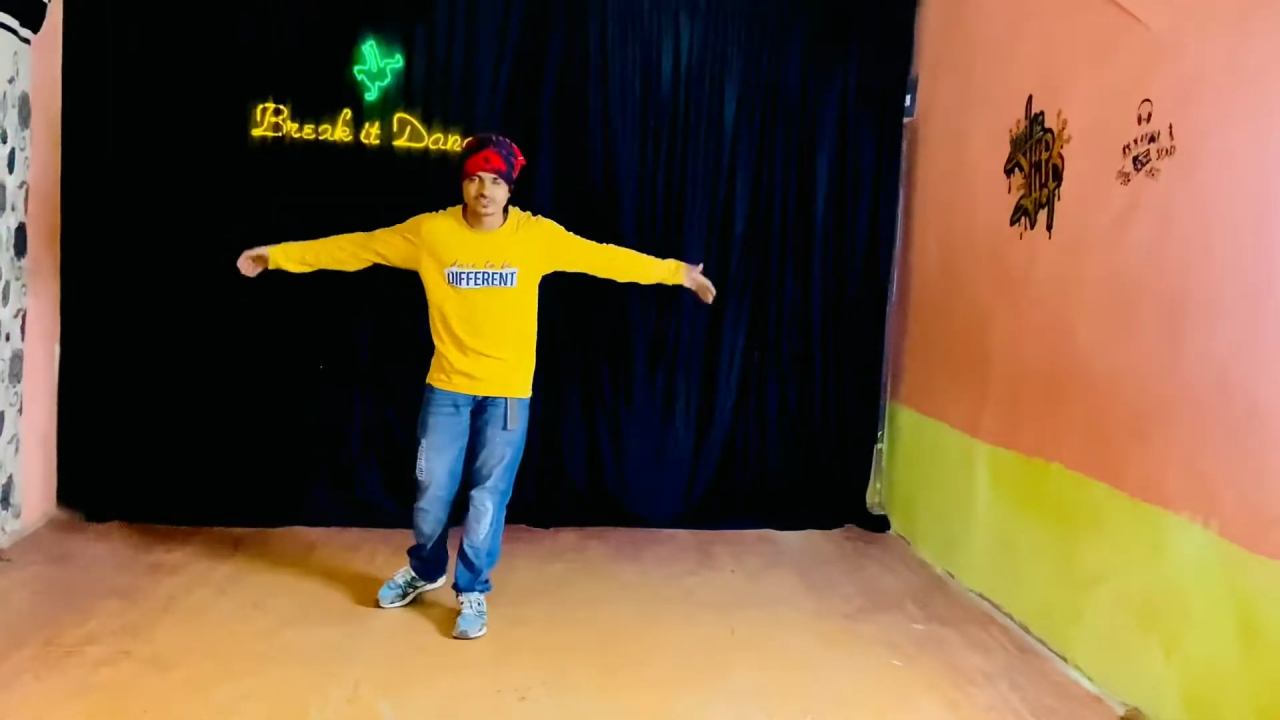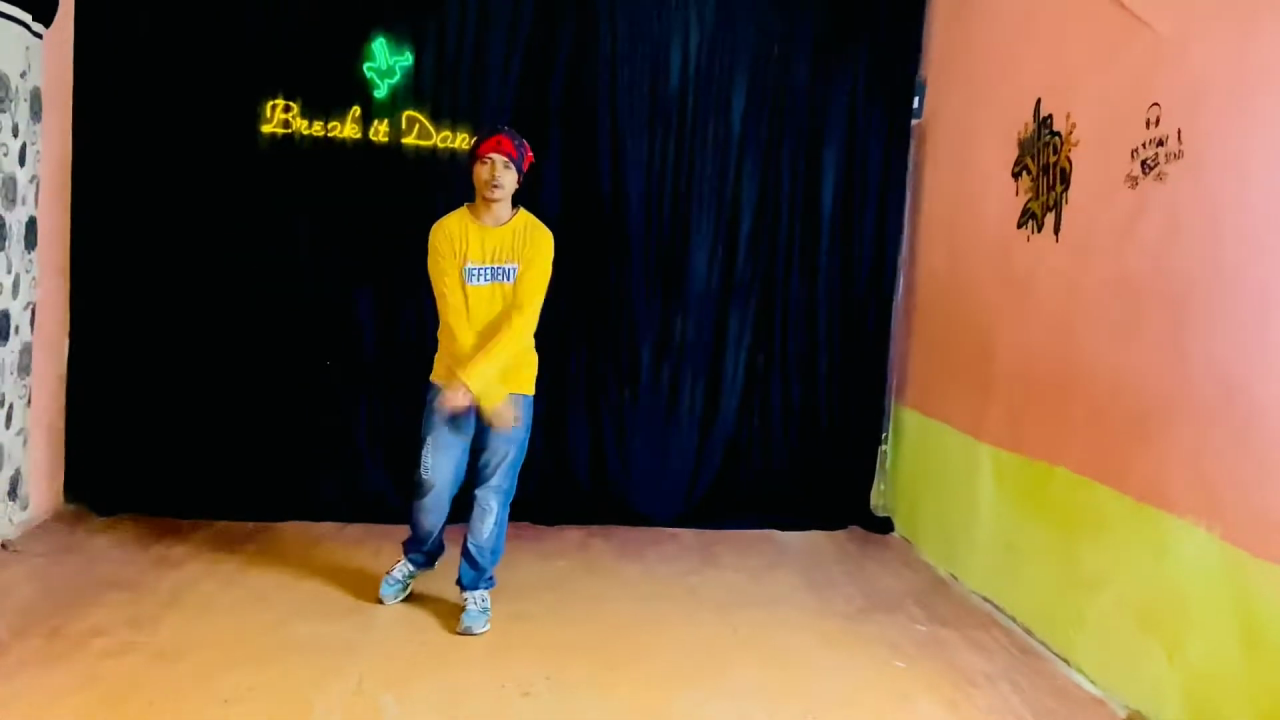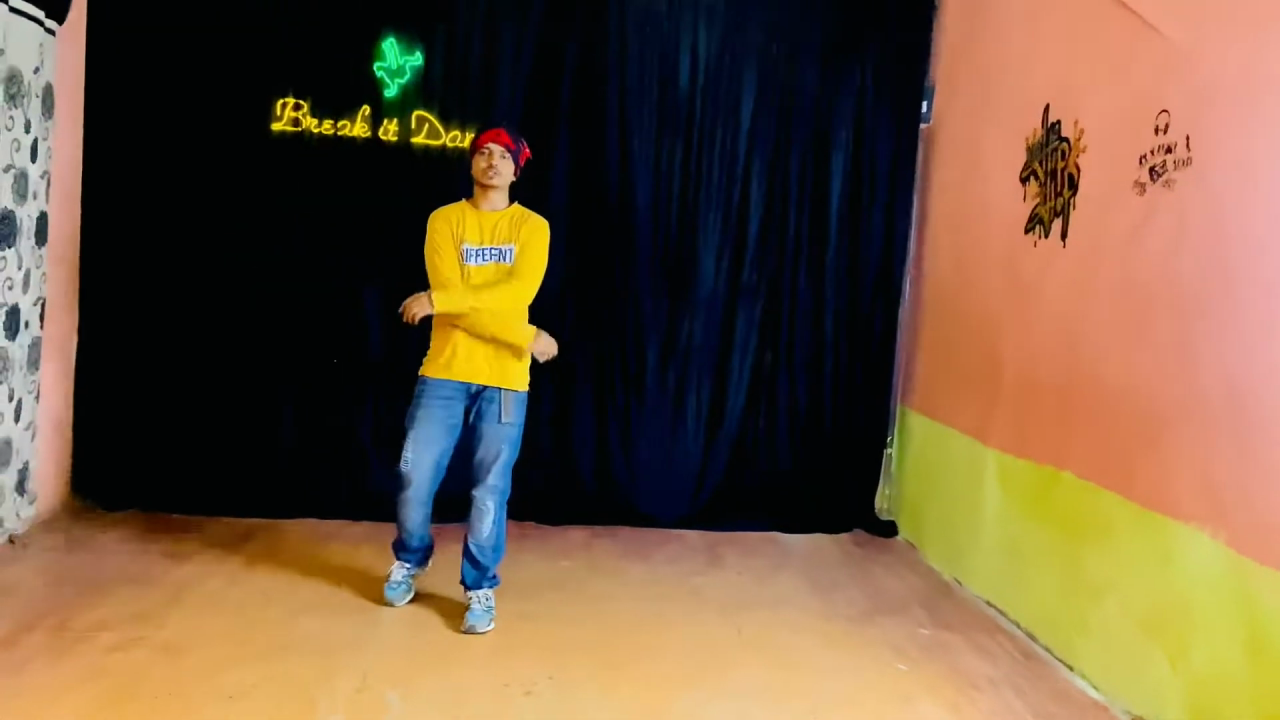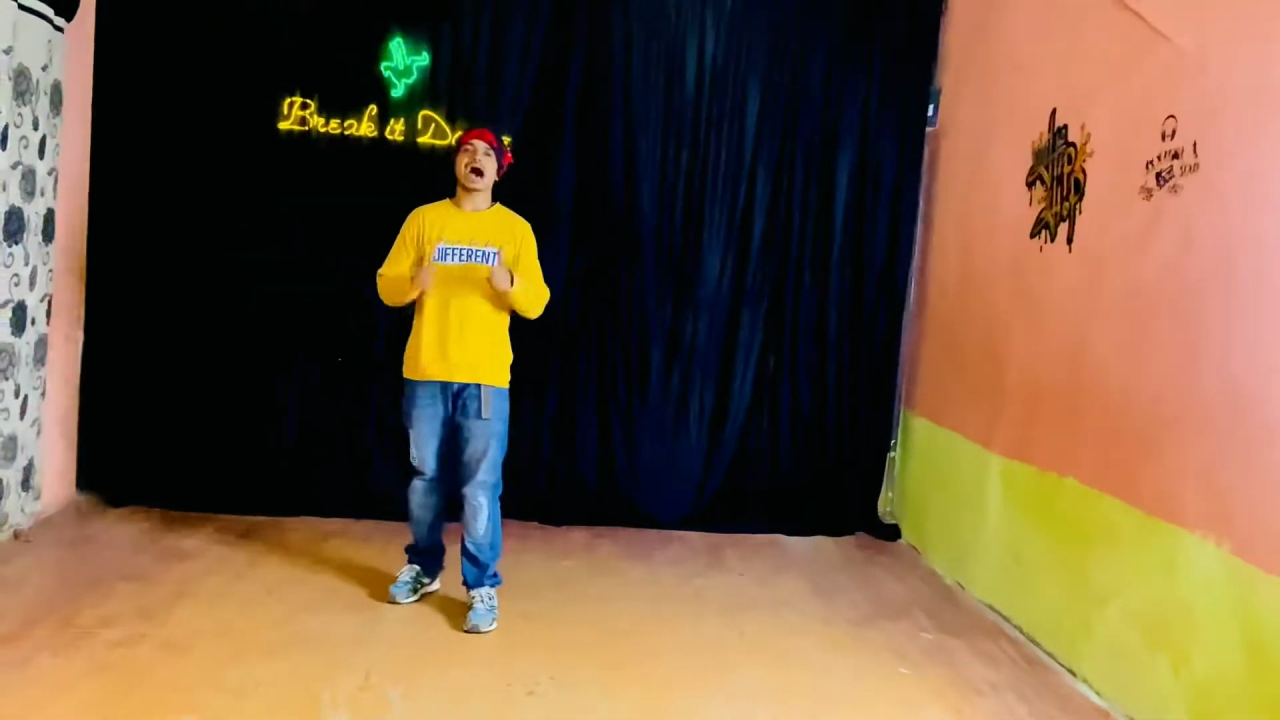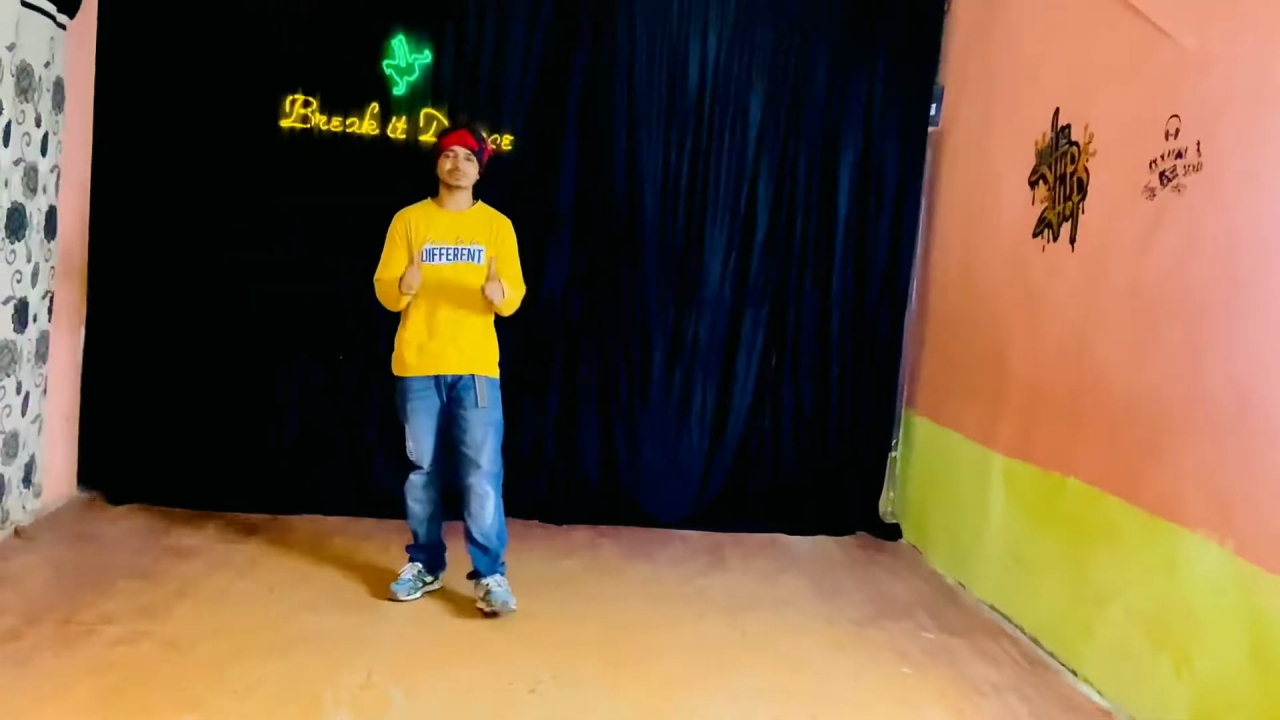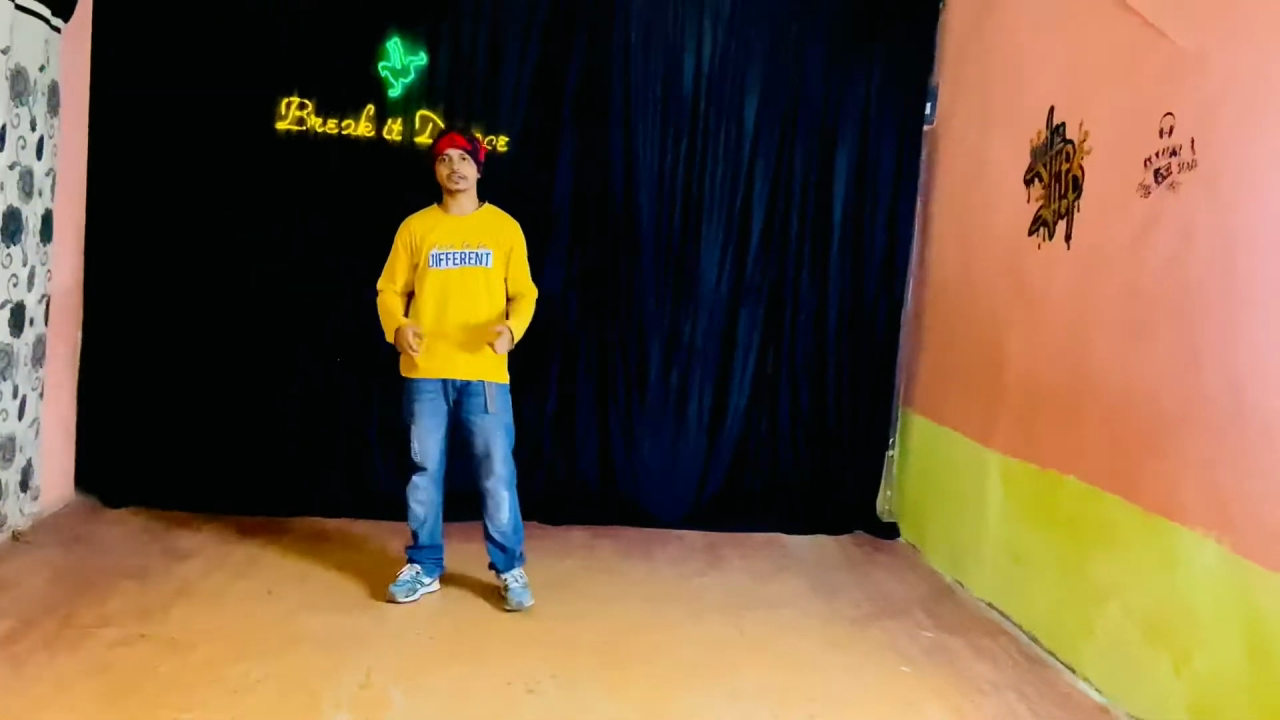
dt=0.4s
person 1, frame 1
left shoulder: (537, 234)
right shoulder: (429, 231)
left elbow: (601, 256)
right elbow: (357, 247)
left wrist: (673, 271)
right wrist: (282, 255)
left hip: (507, 389)
right hip: (447, 386)
left knee: (489, 494)
right knee: (432, 487)
left ankle: (473, 592)
right ankle: (425, 570)
person 1, frame 2
left shoulder: (536, 236)
right shoulder: (445, 232)
left elbow: (521, 320)
right elbow: (456, 319)
left wrist: (476, 379)
right wrist: (485, 394)
left hip: (511, 380)
right hip: (451, 379)
left knee: (494, 492)
right knee: (436, 483)
left ankle: (476, 589)
right ankle: (417, 559)
person 1, frame 3
left shoulder: (533, 227)
right shoulder: (443, 220)
left elbow: (519, 294)
right elbow: (453, 294)
left wrist: (437, 302)
right wrist: (524, 337)
left hip: (504, 378)
right hip: (444, 372)
left knee: (490, 489)
right knee: (416, 475)
left ankle: (480, 588)
right ankle: (410, 559)
person 1, frame 4
left shoulder: (515, 229)
right shoulder: (423, 219)
left elbow: (536, 302)
right elbow: (386, 284)
left wrist: (510, 283)
right wrist: (412, 285)
left hip: (485, 374)
right hip: (426, 369)
left knee: (481, 482)
right knee: (426, 475)
left ankle: (483, 587)
right ankle: (423, 566)
person 1, frame 5
left shoulder: (498, 225)
right shoulder: (408, 220)
left elbow: (515, 297)
right elbow: (383, 290)
left wrist: (501, 294)
right wrist: (402, 287)
left hip: (476, 367)
right hip: (417, 366)
left knee: (482, 471)
right knee: (421, 468)
left ankle: (490, 575)
right ankle: (425, 563)
person 1, frame 6
left shoulder: (505, 227)
right shoulder: (415, 227)
left elbow: (524, 294)
right elbow: (389, 291)
left wrist: (512, 329)
right wrist: (398, 329)
left hip: (485, 372)
right hip: (426, 372)
left knee: (497, 472)
right knee: (426, 470)
left ankle: (510, 568)
right ankle: (424, 566)
